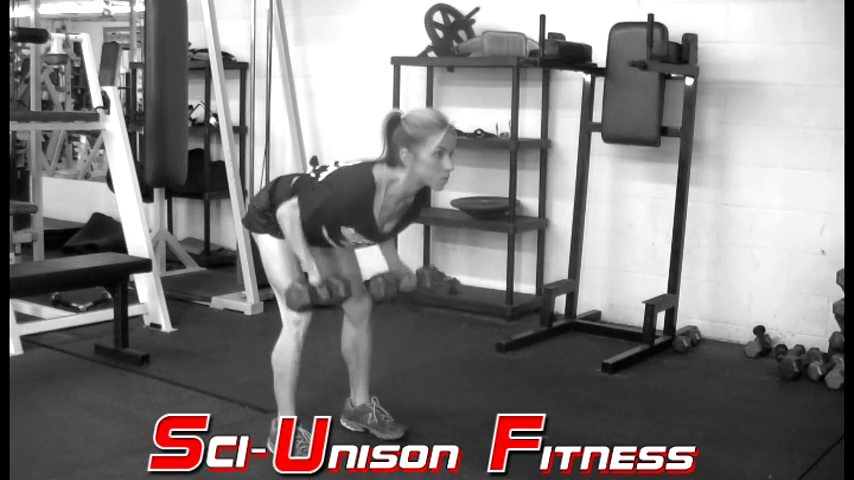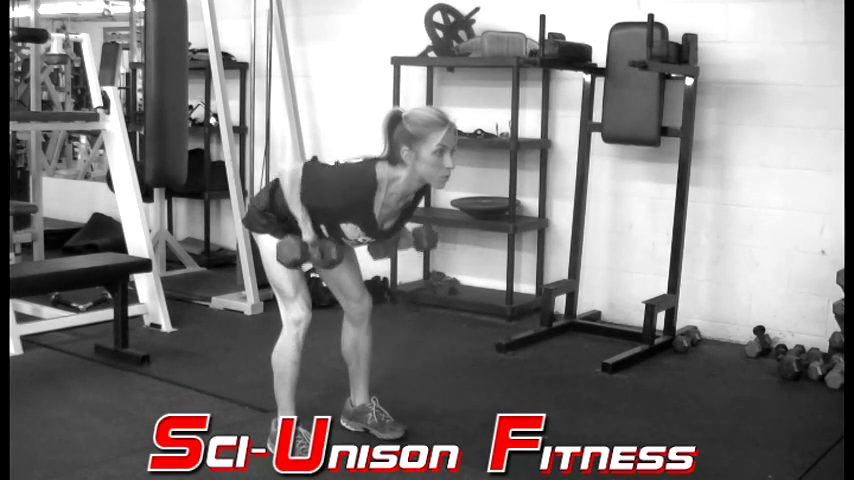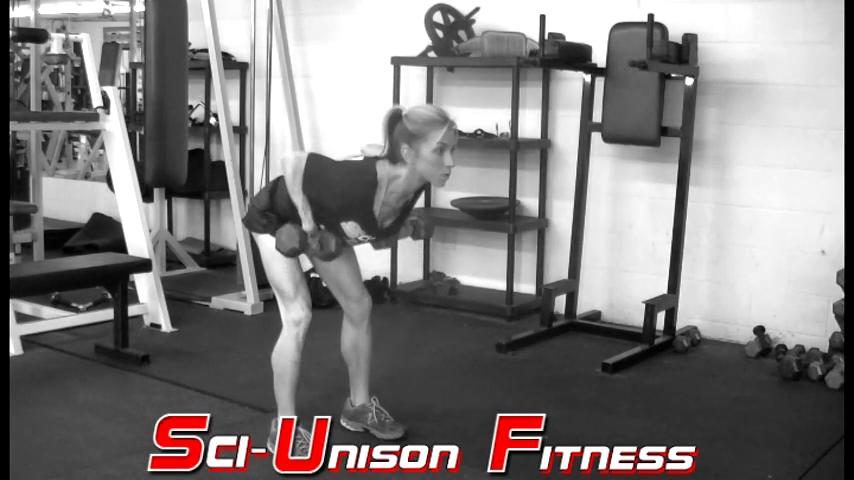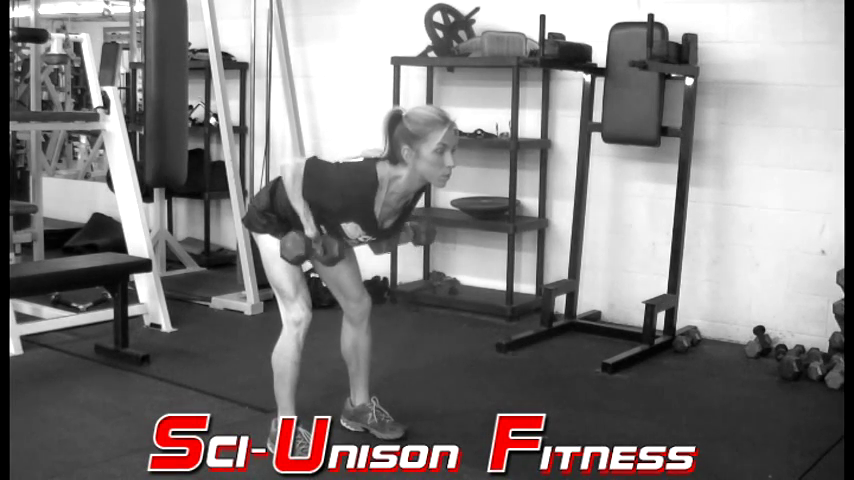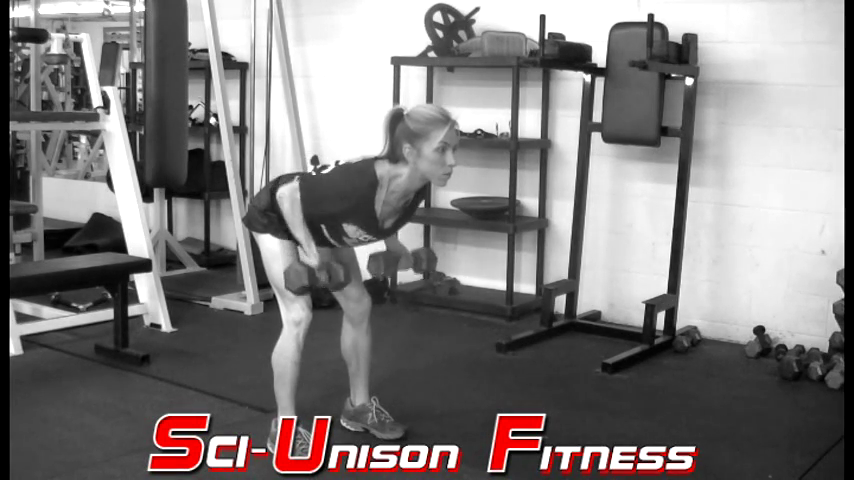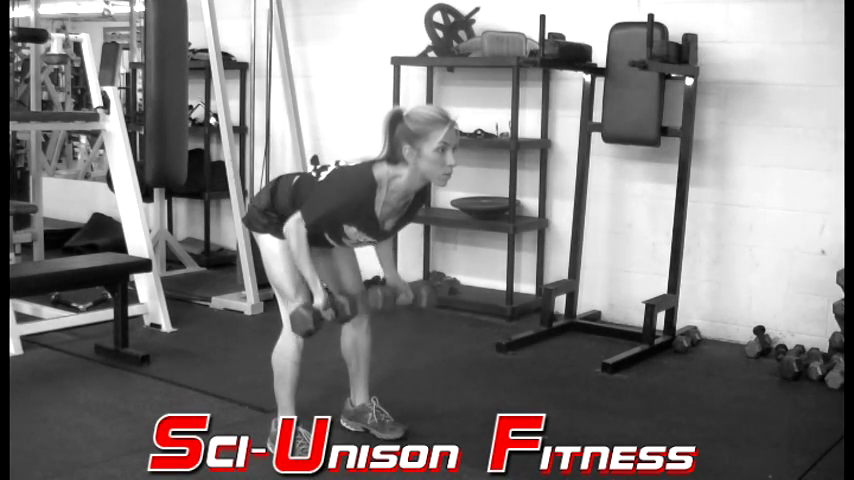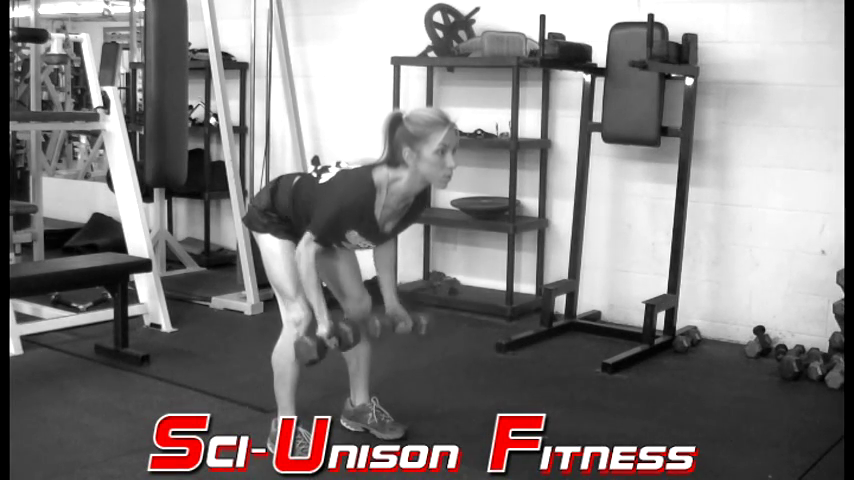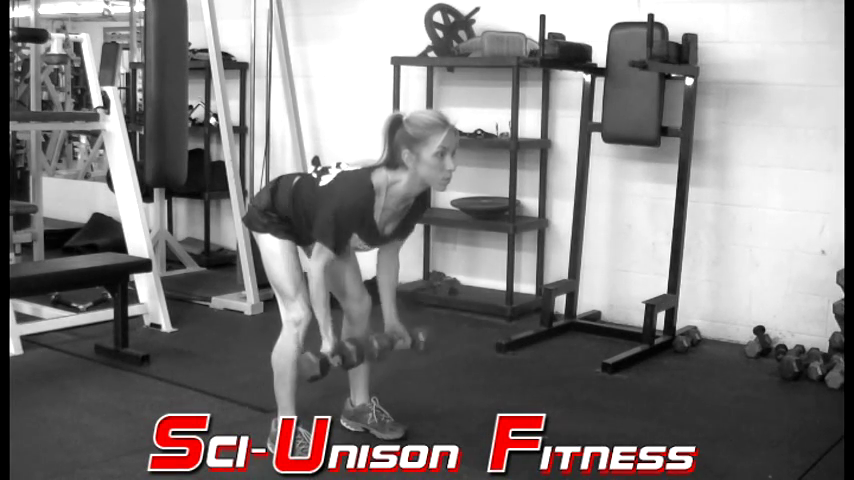
dt=0.2s
person 1, frame 1
left shoulder: (417, 194)
right shoulder: (357, 187)
right elbow: (287, 213)
left wrist: (394, 264)
right wrist: (312, 272)
left hip: (322, 225)
right hip: (274, 217)
left knee: (359, 305)
right knee: (298, 315)
left ankle: (360, 406)
person 1, frame 2
left shoulder: (416, 188)
right shoulder: (359, 181)
right elbow: (288, 173)
left wrist: (397, 233)
right wrist: (306, 230)
left hip: (325, 224)
right hip: (276, 216)
left knee: (359, 305)
right knee: (298, 314)
left ankle: (360, 406)
person 1, frame 3
left shoulder: (415, 185)
right shoulder: (360, 179)
right elbow: (293, 163)
left wrist: (395, 224)
right wrist: (306, 220)
left hip: (325, 222)
right hip: (276, 216)
left knee: (358, 305)
right knee: (298, 314)
left ankle: (359, 406)
person 1, frame 4
left shoulder: (415, 187)
right shoulder: (360, 180)
right elbow: (291, 170)
left wrist: (393, 227)
right wrist: (309, 226)
left hip: (325, 222)
right hip: (277, 216)
left knee: (358, 305)
right knee: (298, 315)
left ankle: (359, 406)
person 1, frame 5
left shoulder: (416, 189)
right shoulder: (360, 181)
right elbow: (287, 196)
left wrist: (393, 245)
right wrist: (311, 254)
left hip: (324, 223)
right hip: (277, 217)
left knee: (358, 306)
right knee: (299, 314)
left ankle: (359, 406)
person 1, frame 6
left shoulder: (416, 193)
right shoulder: (358, 186)
left elbow: (380, 229)
right elbow: (295, 229)
left wrist: (392, 276)
right wrist: (317, 291)
left hip: (325, 225)
right hip: (276, 217)
left knee: (359, 305)
left ankle: (359, 406)
person 1, frame 7
left shoulder: (416, 196)
right shoulder: (357, 191)
left elbow: (383, 240)
right elbow: (306, 250)
left wrist: (391, 302)
right wrist: (322, 319)
left hip: (319, 220)
right hip: (276, 217)
left knee: (359, 304)
right knee: (298, 315)
left ankle: (359, 406)
person 1, frame 8
left shoulder: (415, 199)
right shoulder: (355, 195)
left elbow: (387, 253)
right elbow: (320, 264)
left wrist: (390, 318)
right wrist: (327, 337)
left hip: (317, 220)
right hip: (276, 216)
left knee: (359, 304)
right knee: (298, 314)
left ankle: (359, 406)
right ankle: (283, 428)
